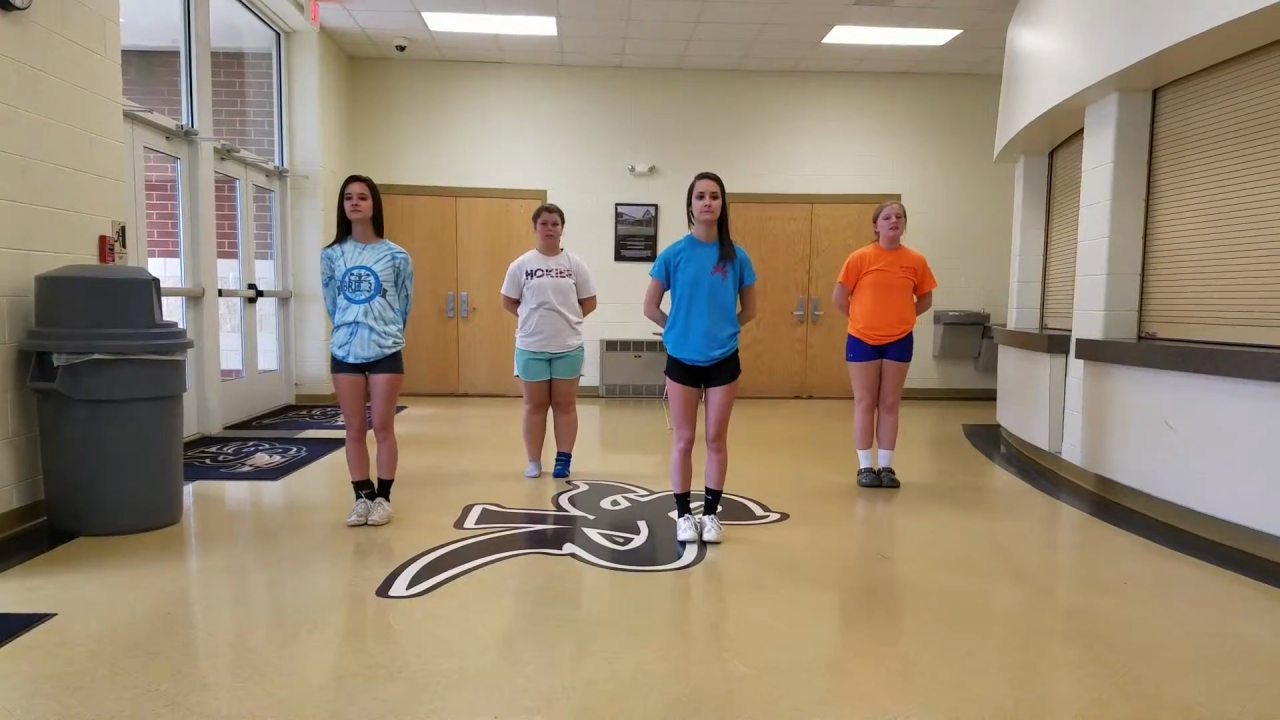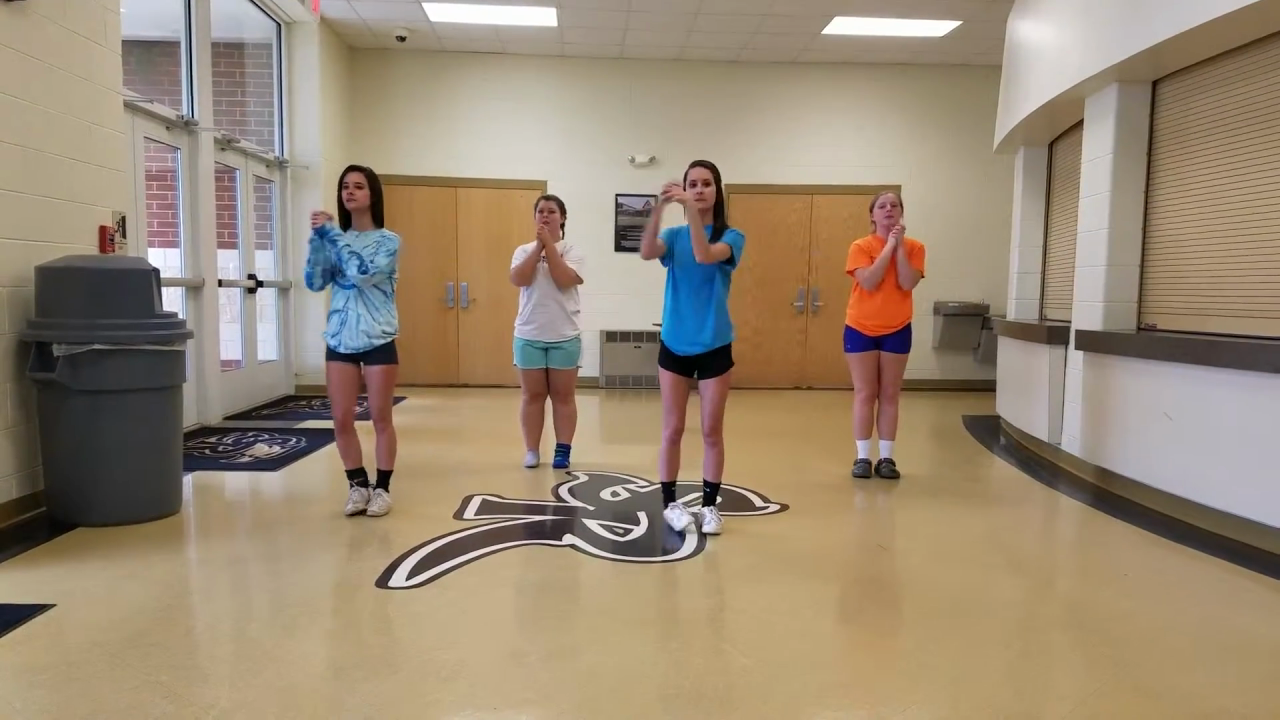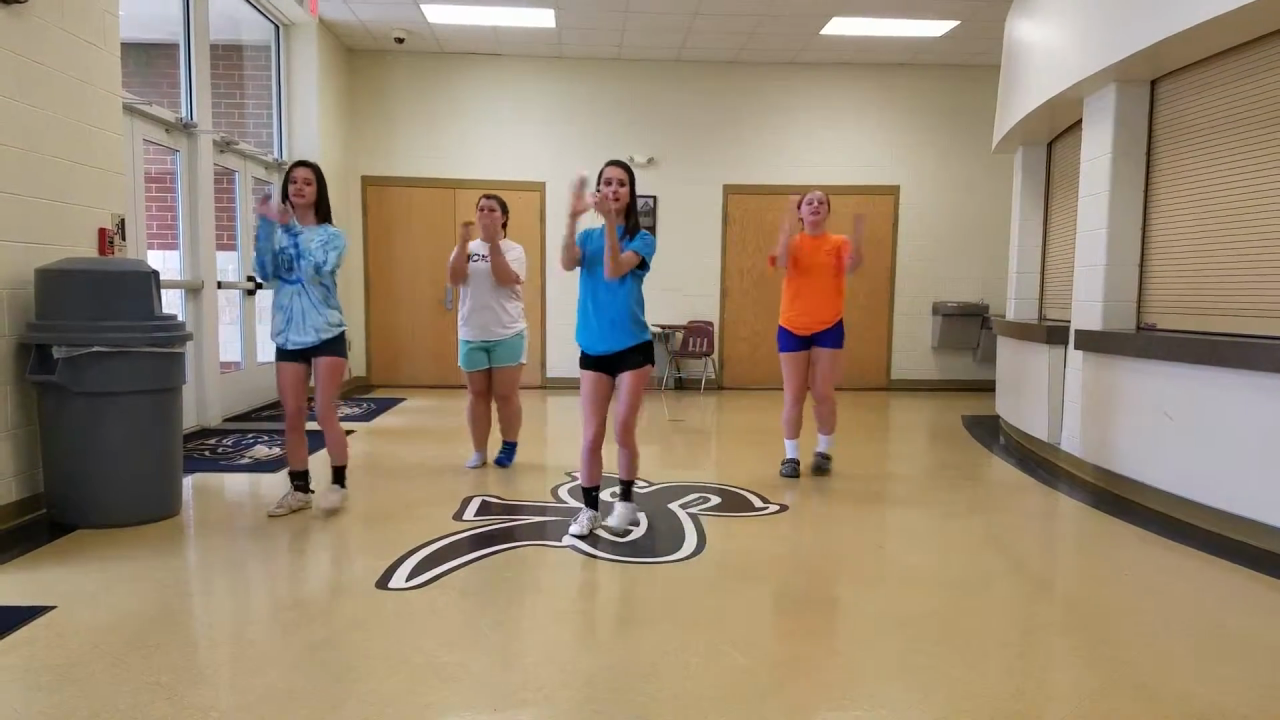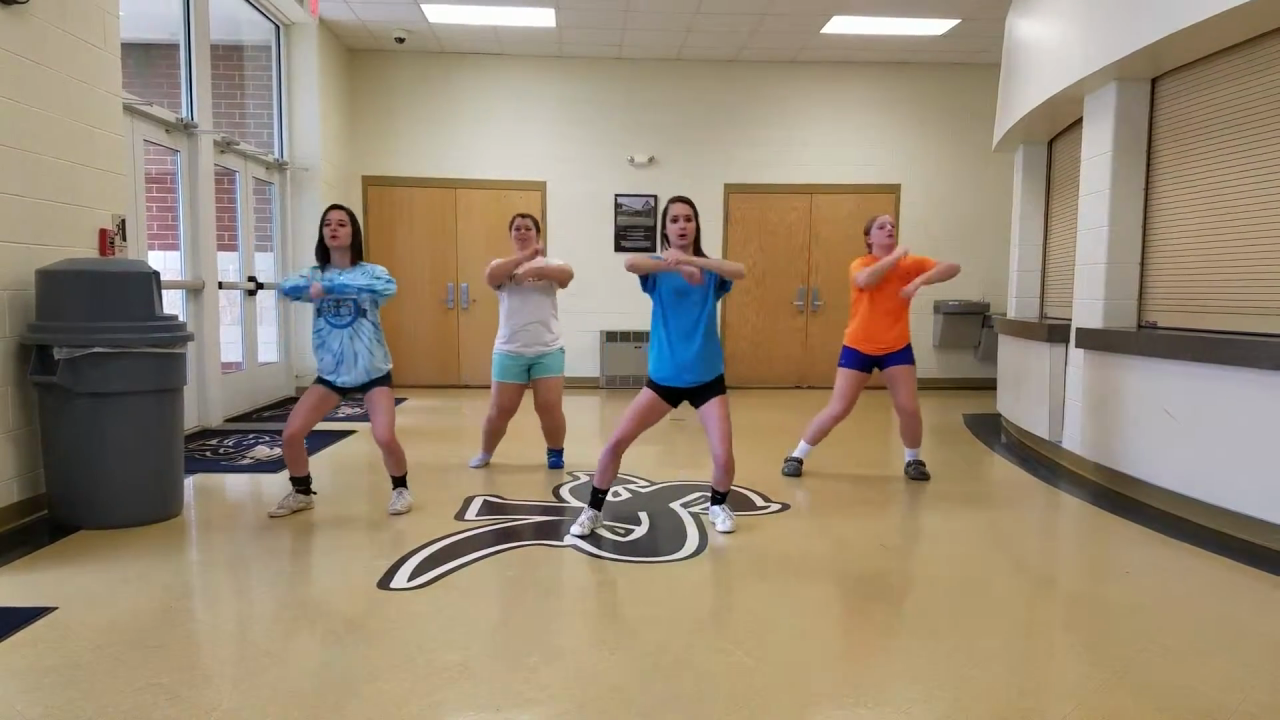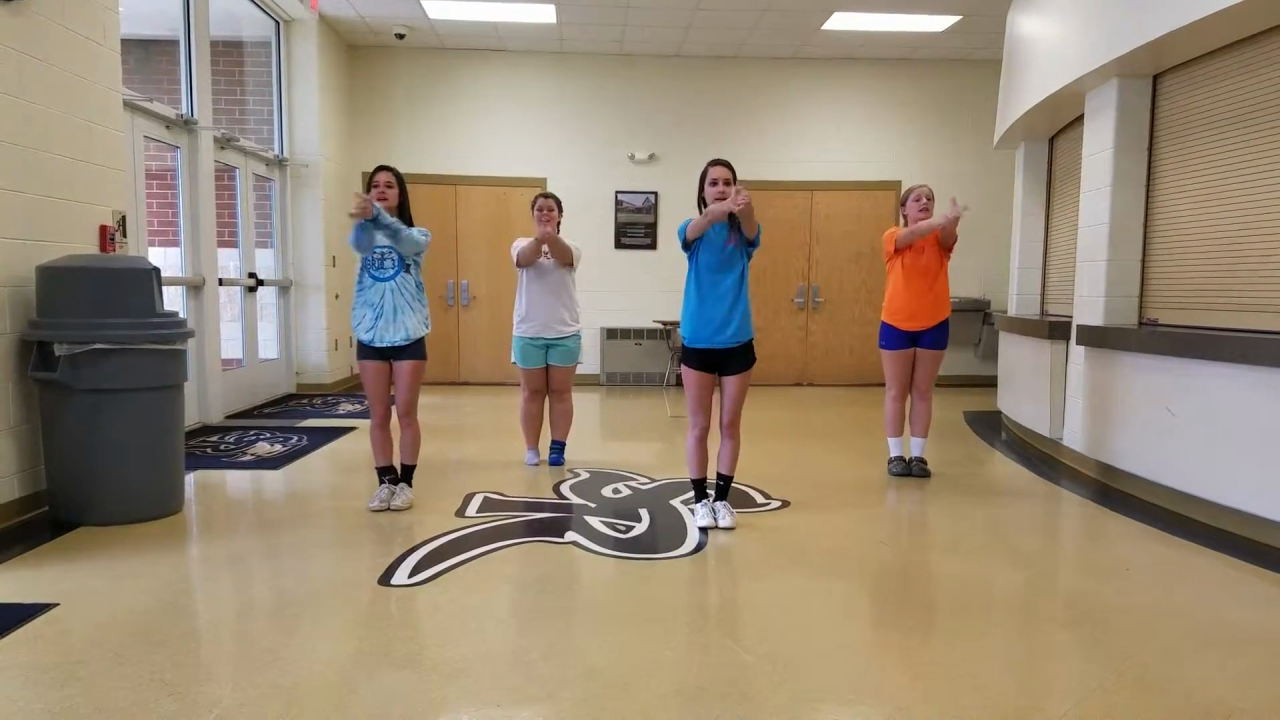
dt=1s
person 1, frame 1
left shoulder: (736, 257)
right shoulder: (673, 255)
left elbow: (749, 310)
right elbow: (650, 308)
left wrist: (720, 331)
right wrist: (682, 331)
left hip: (724, 361)
right hip: (682, 360)
left knee: (716, 440)
right knee: (684, 440)
left ankle: (711, 514)
right ankle: (684, 515)
person 1, frame 2
left shoulder: (730, 238)
right shoulder: (674, 238)
left elbow: (704, 256)
right elbow: (647, 252)
left wrist: (692, 208)
right wrist: (658, 208)
left hip: (714, 347)
right hip: (675, 345)
left knee: (711, 431)
right knee: (672, 429)
left ankle: (710, 505)
right ankle: (672, 503)
person 1, frame 3
left shoulder: (642, 238)
right shoulder: (587, 236)
left elbow: (612, 271)
right elbow: (567, 264)
left wrist: (610, 221)
right wrist: (572, 217)
left hip: (633, 345)
right hip: (593, 347)
left knee: (623, 430)
right knee: (592, 434)
left ankle: (626, 502)
right ankle: (590, 507)
person 1, frame 4
left shoulder: (711, 269)
right shoulder: (657, 267)
left elbow: (738, 272)
right elbow: (632, 262)
left wrist: (695, 262)
right wrist: (672, 259)
left hip: (708, 380)
right hip: (663, 379)
left knee: (724, 456)
right knee: (616, 441)
left ankle: (719, 504)
right ankle: (594, 510)
person 1, frame 5
left shoulder: (744, 233)
right shoulder: (692, 230)
left elbow: (750, 226)
right elbow: (697, 228)
left wrist: (744, 207)
right wrist: (719, 209)
left hip: (738, 342)
right hip: (697, 342)
left knee: (730, 425)
right knee: (699, 427)
left ankle: (722, 499)
right ankle: (700, 500)
person 2, frame 1
left shoulder: (396, 256)
right shoulder: (332, 256)
left elbow: (403, 307)
right elbow: (333, 306)
left hip: (385, 353)
right hip: (345, 353)
left knee: (383, 428)
right knee: (354, 430)
left ankle: (383, 497)
right ankle: (362, 497)
person 2, frame 2
left shoulder: (386, 240)
right shoulder: (337, 240)
left elbow: (362, 272)
right elbow: (315, 281)
left wrist: (328, 234)
right wrist: (317, 236)
left hip: (378, 341)
right hip: (340, 343)
left knee: (381, 420)
right knee: (342, 419)
left ankle: (382, 488)
right ankle: (358, 486)
person 2, frame 3
left shoulder: (332, 236)
right shoulder: (277, 234)
left elbow: (314, 273)
right elbow: (265, 273)
left wrist: (293, 229)
right wrist: (265, 226)
left hip: (326, 335)
right hip: (288, 337)
left knee: (325, 413)
right knee: (292, 417)
left ankle: (338, 484)
right ankle: (299, 488)
person 2, frame 4
left shoulder: (372, 272)
right shoulder: (315, 276)
left elbow: (386, 289)
right elbow: (287, 289)
left wrist: (333, 287)
right wrist: (317, 289)
left hip: (374, 373)
right hip: (331, 374)
left knee: (384, 437)
right knee: (291, 434)
left ankle: (400, 489)
right ankle: (301, 493)
person 2, frame 5
left shoulder: (418, 235)
right shoulder: (367, 235)
left elbow: (403, 239)
right elbow: (360, 240)
left wrist: (377, 214)
right wrist: (362, 217)
left hip: (408, 336)
right hip: (370, 337)
left knee: (406, 414)
right knee: (379, 415)
left ankle: (406, 482)
right ankle: (385, 481)
person 3, frame 1
left shoulder: (916, 261)
right shoulder: (860, 258)
left elbow: (925, 300)
right elbow: (839, 298)
left wrist: (899, 317)
right wrist: (863, 319)
left hip: (899, 341)
right hip: (862, 340)
left knee: (890, 404)
right knee: (865, 404)
left ankle: (886, 466)
right ankle: (865, 466)
person 3, frame 2
left shoulder: (912, 247)
right shoulder: (861, 247)
left elbow: (908, 282)
right elbow: (868, 281)
left wrist: (902, 243)
right wrist: (888, 245)
left hip: (897, 330)
right hip: (860, 329)
left knee: (889, 396)
right knee: (865, 394)
left ankle: (886, 458)
right ankle: (863, 458)
person 3, frame 3
left shoulder: (839, 242)
right shoulder: (793, 242)
left elbow: (852, 267)
right elbow: (783, 263)
left wrist: (857, 234)
right wrist: (787, 226)
left hip: (829, 327)
right hip: (792, 328)
left knee: (824, 393)
right knee: (794, 394)
left ankle: (823, 452)
right ankle: (791, 456)
person 3, frame 4
left shoulder: (911, 265)
right shoulder: (860, 265)
left elbow: (952, 270)
right elbow: (865, 280)
left wrist: (920, 280)
right wrist: (894, 257)
left hip: (897, 348)
right hip: (858, 347)
left knee: (909, 408)
right knee: (838, 409)
left ankle: (914, 460)
right ankle: (797, 456)
person 3, frame 5
left shoulder: (940, 237)
right shoulder: (893, 236)
left elbow: (948, 234)
right elbow: (913, 234)
left wrist: (954, 218)
right wrist: (942, 220)
left hip: (934, 324)
right hip: (896, 324)
left knee: (922, 392)
right knee: (896, 392)
left ankle: (917, 455)
right ankle: (895, 455)
person 4, frame 1
left shoulder: (574, 264)
right shoulder: (521, 264)
left elbow: (589, 302)
right elbow: (508, 302)
left wrist: (566, 319)
right wrist: (533, 318)
left hip: (568, 346)
right hip: (531, 347)
left knee: (565, 405)
right knee: (534, 405)
left ankle: (563, 460)
right ankle: (533, 461)
person 4, frame 2
left shoulder: (571, 250)
right shoulder: (524, 251)
left elbow: (564, 280)
right elbow: (519, 279)
left wrist: (548, 243)
right wrist: (535, 246)
left hip: (564, 336)
right hip: (529, 335)
left knee: (562, 395)
right knee: (532, 395)
left ankle: (562, 451)
right ankle: (532, 452)
person 4, frame 3
left shoulder: (514, 249)
right shoulder: (464, 249)
left elbow: (506, 280)
right elbow: (455, 279)
left wrist: (494, 243)
right wrist: (463, 243)
left hip: (508, 334)
right hip: (472, 335)
left knee: (505, 395)
right knee: (478, 394)
left ankle: (508, 447)
right ankle: (479, 452)
person 4, frame 4
left shoulder: (549, 267)
right shoulder: (502, 268)
left elbow: (566, 275)
right elbow: (491, 276)
left wrist: (534, 269)
right wrist: (523, 257)
left hip: (548, 350)
right hip: (510, 351)
left knee: (550, 407)
right knee: (500, 410)
left ankle: (556, 452)
right ankle: (485, 452)
person 4, frame 5
left shoulder: (569, 247)
right shoulder: (522, 244)
left elbow: (563, 256)
right elbow: (526, 258)
left wrist: (552, 238)
right wrist: (538, 239)
left hip: (565, 332)
right hip: (528, 333)
left knee: (560, 392)
right knee: (532, 392)
left ankle: (558, 447)
right ankle: (531, 448)
